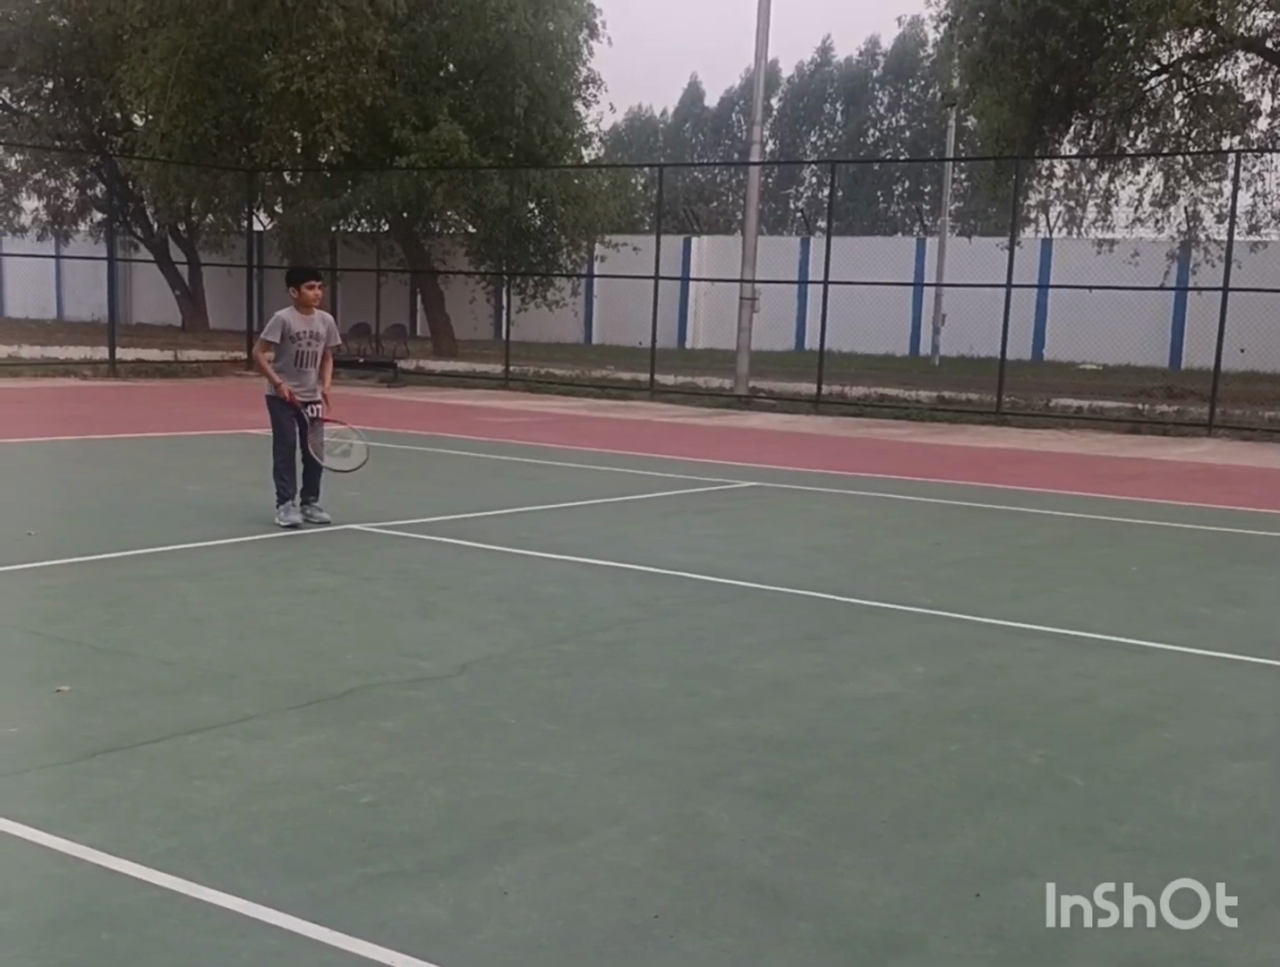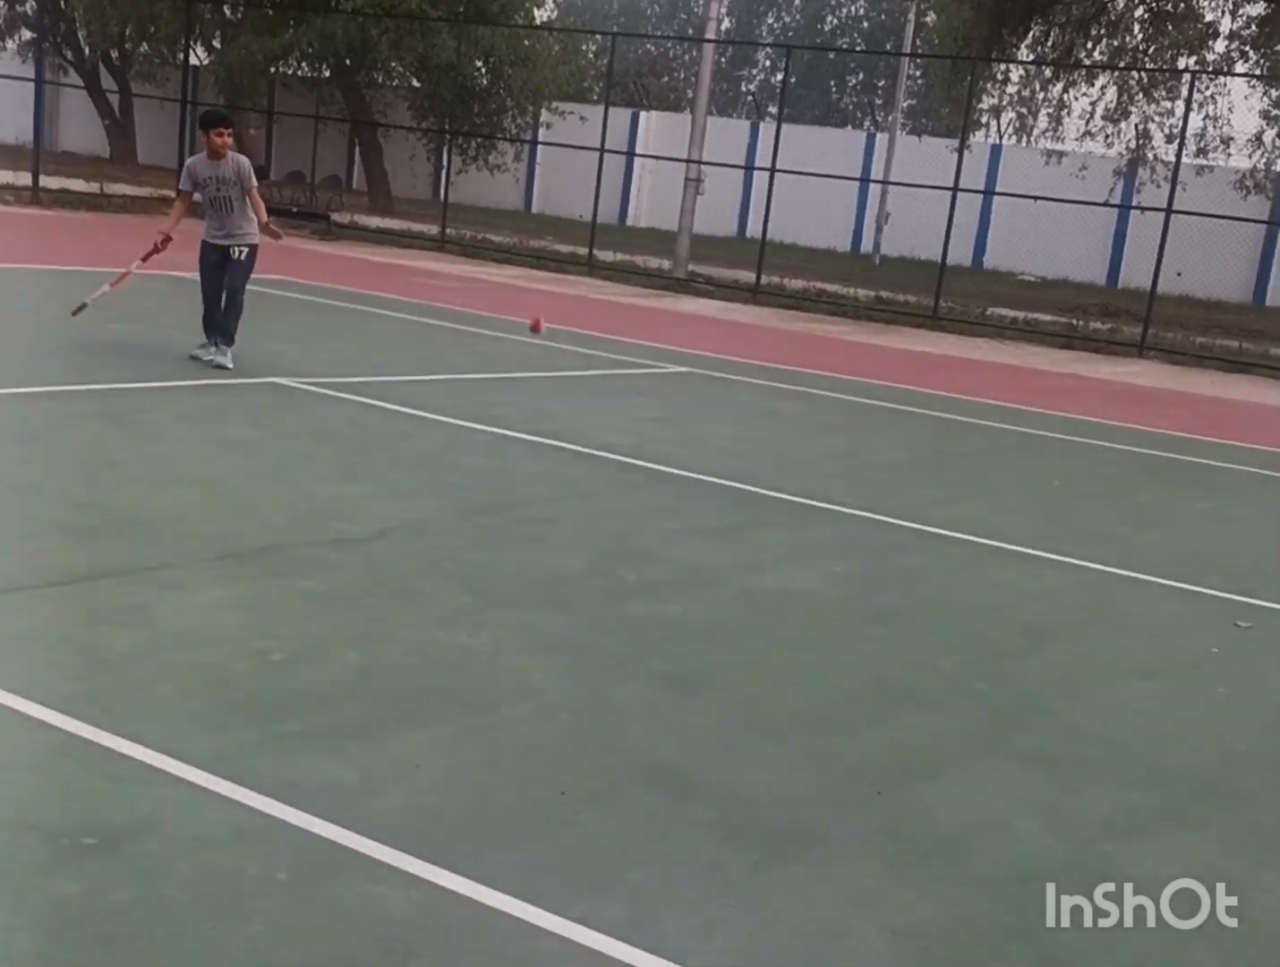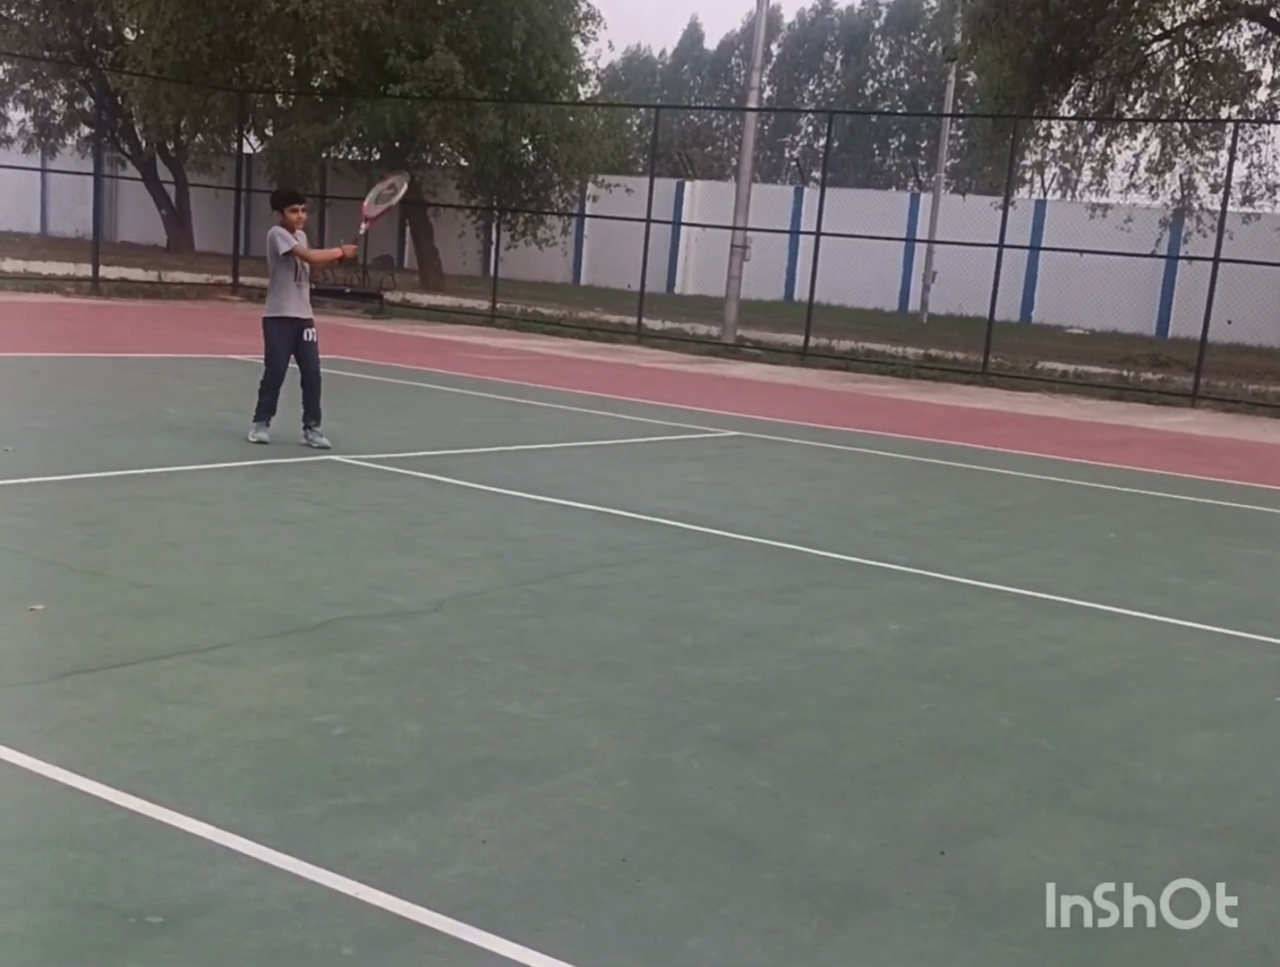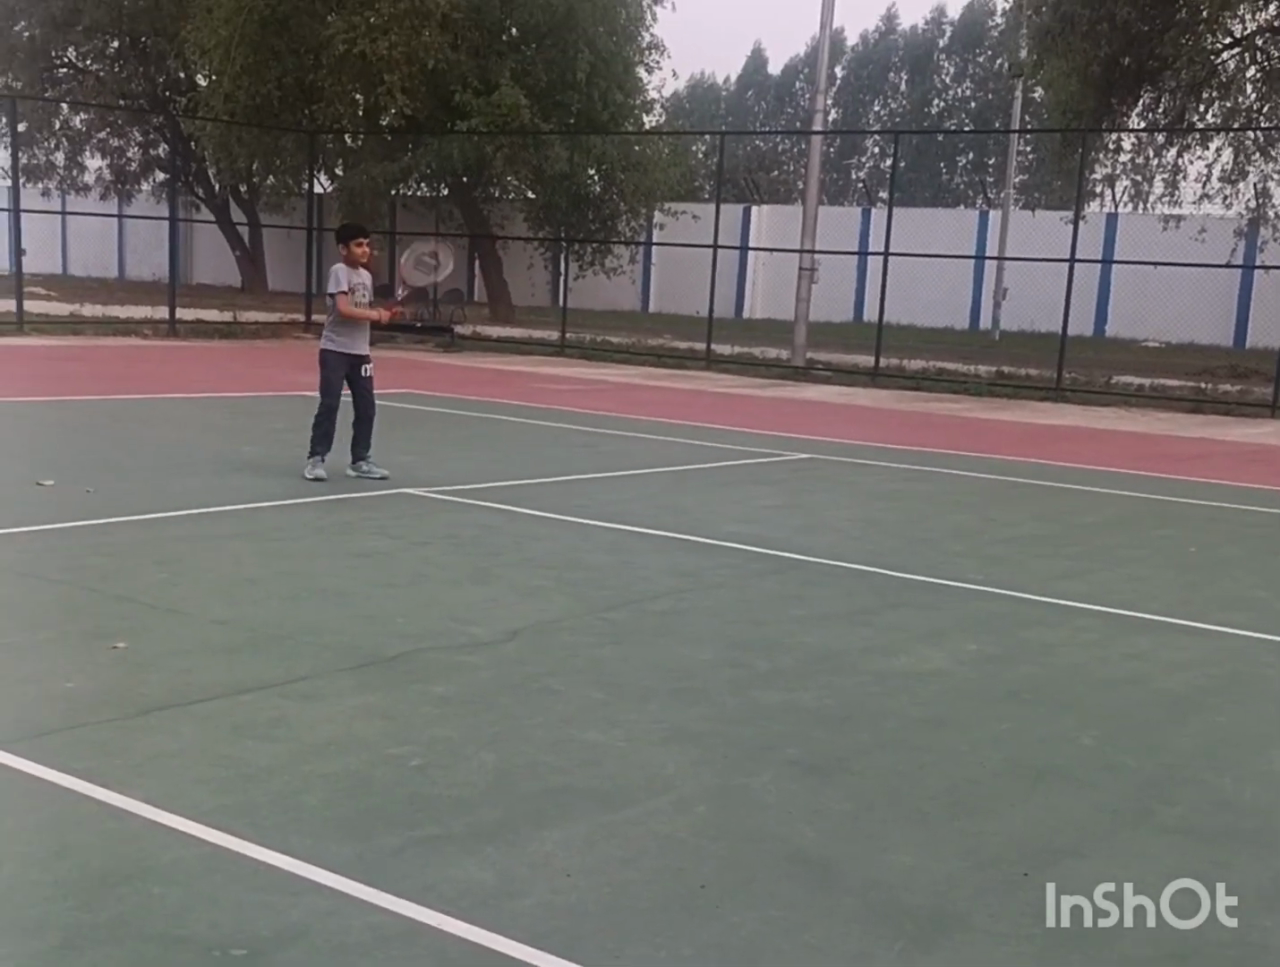
dt=1s
person 1, frame 1
left shoulder: (326, 321)
right shoulder: (282, 319)
right elbow: (259, 353)
left wrist: (325, 386)
right wrist: (279, 383)
left hip: (310, 396)
right hip: (281, 396)
left knee: (314, 451)
right knee: (285, 449)
left ankle: (309, 502)
right ankle: (285, 505)
person 1, frame 2
left shoulder: (240, 163)
right shoulder: (193, 165)
left elbow: (254, 198)
right elbow: (183, 201)
left wrist: (264, 223)
right wrist: (167, 230)
left hip: (244, 239)
right hip: (212, 240)
left knee: (234, 291)
right knee: (210, 293)
left ankle: (224, 346)
right ankle: (213, 341)
person 1, frame 3
left shoulder: (301, 236)
right shoulder: (277, 234)
left elbow: (308, 265)
right elbow: (309, 257)
left wrist: (337, 255)
right wrist: (340, 252)
left hip: (304, 316)
right hip: (278, 316)
left knee: (312, 373)
right knee: (275, 371)
left ankle: (312, 428)
right ankle: (261, 422)
person 1, frame 4
left shoulder: (366, 275)
right shoulder: (339, 271)
right elbow: (344, 310)
left wrist: (382, 313)
right wrist: (376, 315)
left hip: (360, 352)
right hip: (335, 350)
left knee: (366, 408)
right knee: (329, 404)
left ankle: (360, 461)
right ankle: (316, 458)
